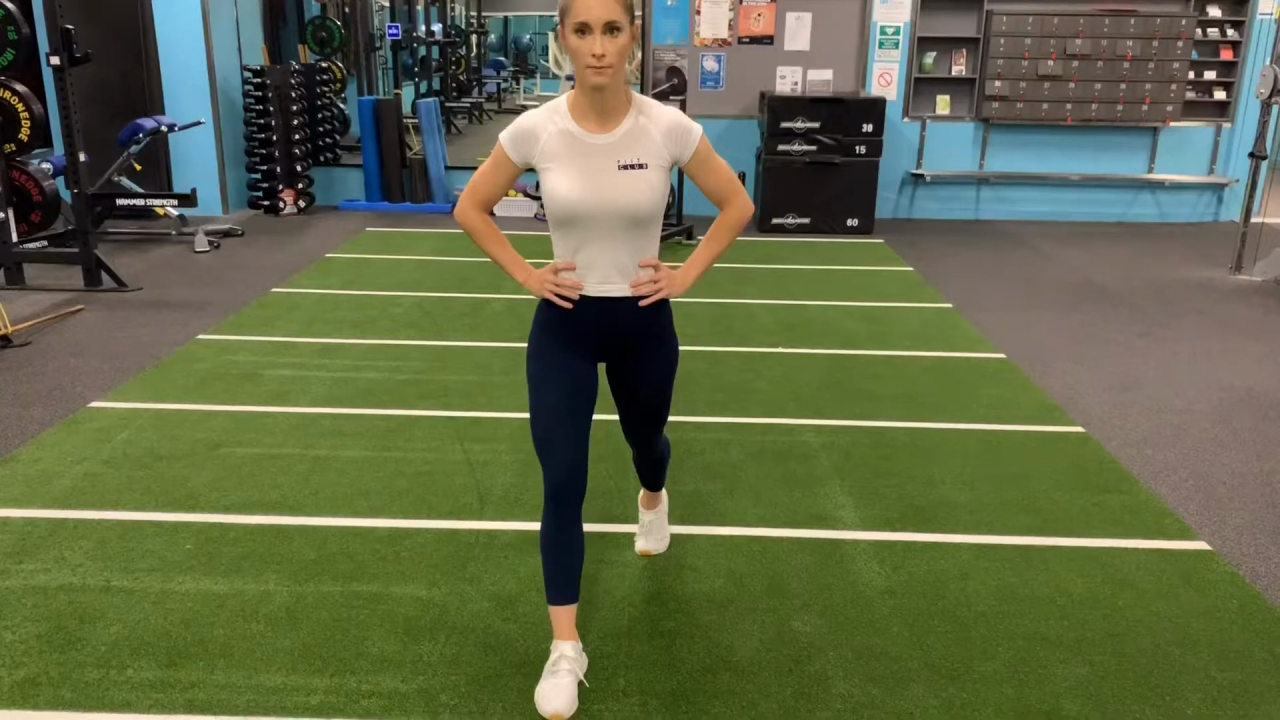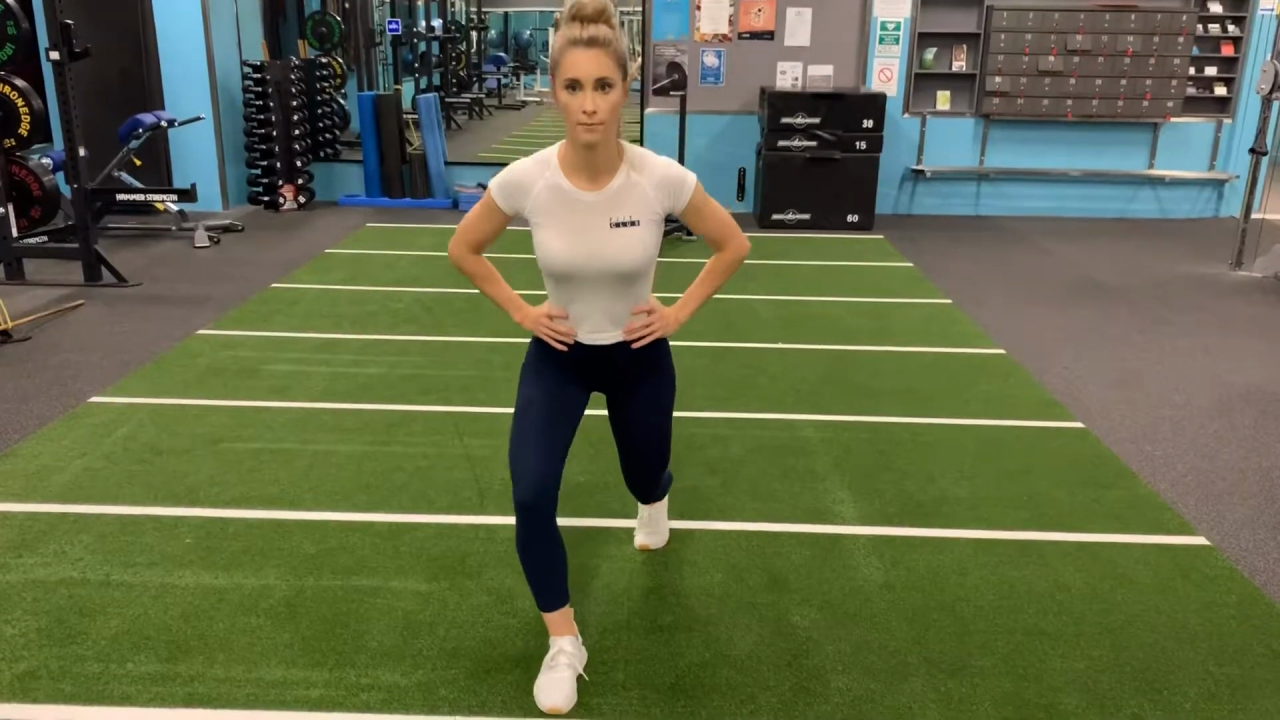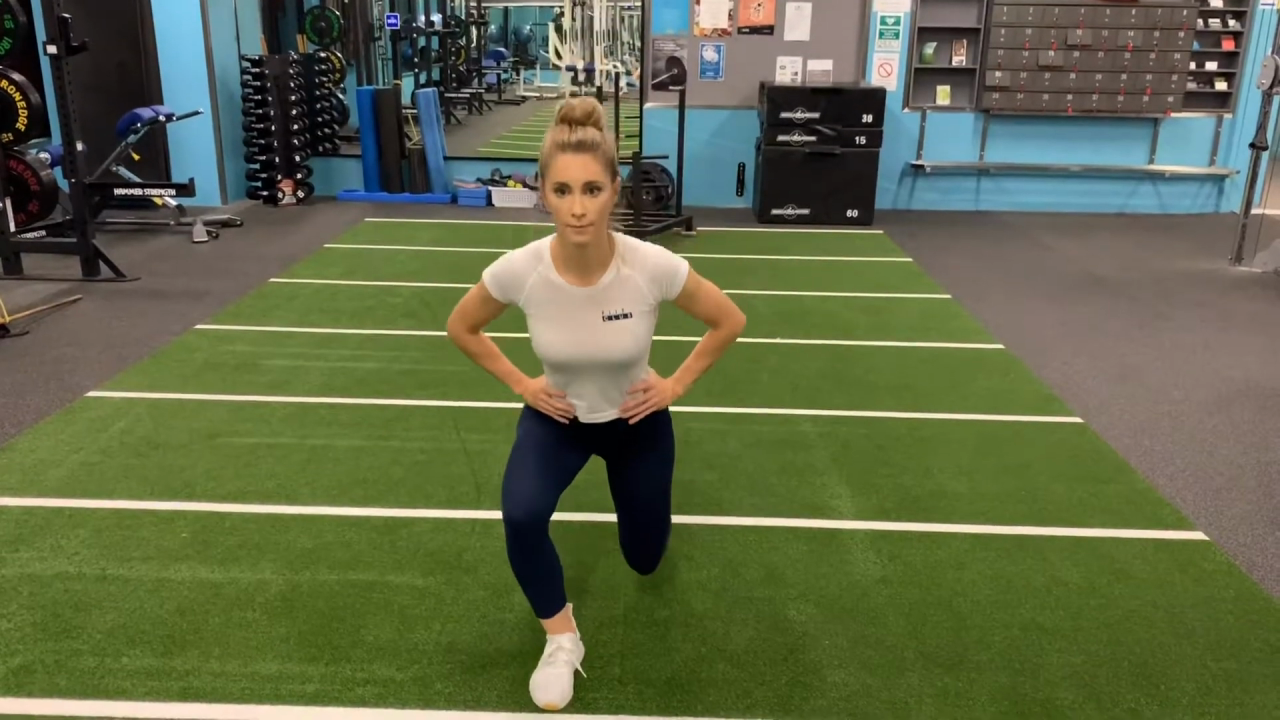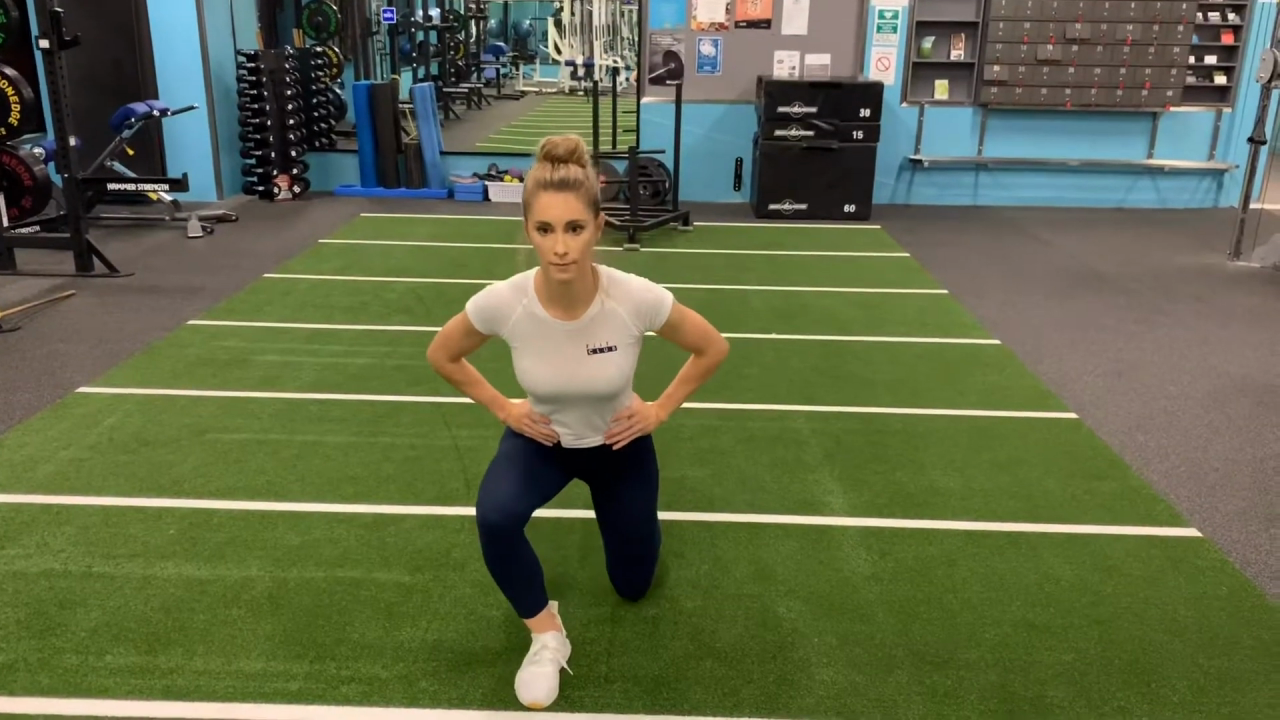
dt=0.5s
person 1, frame 1
left shoulder: (668, 126)
right shoulder: (535, 128)
left elbow: (737, 205)
right elbow: (471, 208)
left wrist: (687, 274)
right wrist: (525, 275)
left hip: (644, 323)
right hip: (565, 324)
left knee: (645, 437)
right knee: (563, 481)
left ankle: (652, 498)
right ankle: (565, 648)
person 1, frame 2
left shoulder: (661, 177)
right shoulder: (523, 179)
left elbow: (734, 246)
right elbow: (464, 249)
left wrist: (679, 312)
right wrist: (521, 311)
left hip: (638, 357)
right hip: (558, 357)
left knee: (644, 485)
right knee: (530, 497)
left ankle: (657, 500)
right ankle: (563, 642)
person 1, frame 3
left shoulder: (653, 266)
right shoulder: (518, 269)
left elbow: (730, 321)
right elbow: (461, 327)
left wrist: (676, 384)
right wrist: (520, 383)
left hip: (636, 422)
right hip: (557, 418)
left knee: (644, 558)
right knee: (522, 516)
left ankle: (645, 504)
right ankle: (561, 640)
person 1, frame 4
left shoulder: (636, 298)
right shoulder: (501, 302)
left elbow: (712, 348)
right elbow: (441, 356)
left wrist: (659, 410)
right wrist: (504, 409)
left hip: (618, 444)
right hip: (541, 440)
left knee: (632, 585)
right knee: (495, 519)
left ankle: (633, 506)
right ankle: (546, 636)
